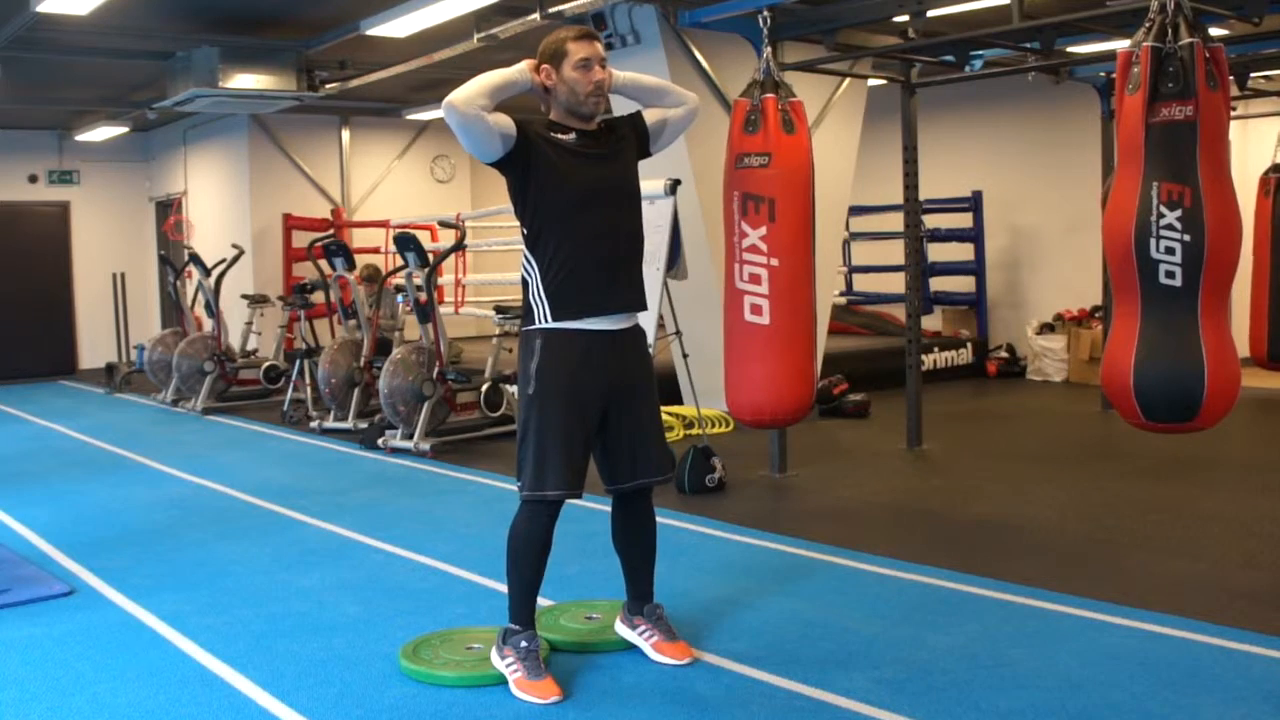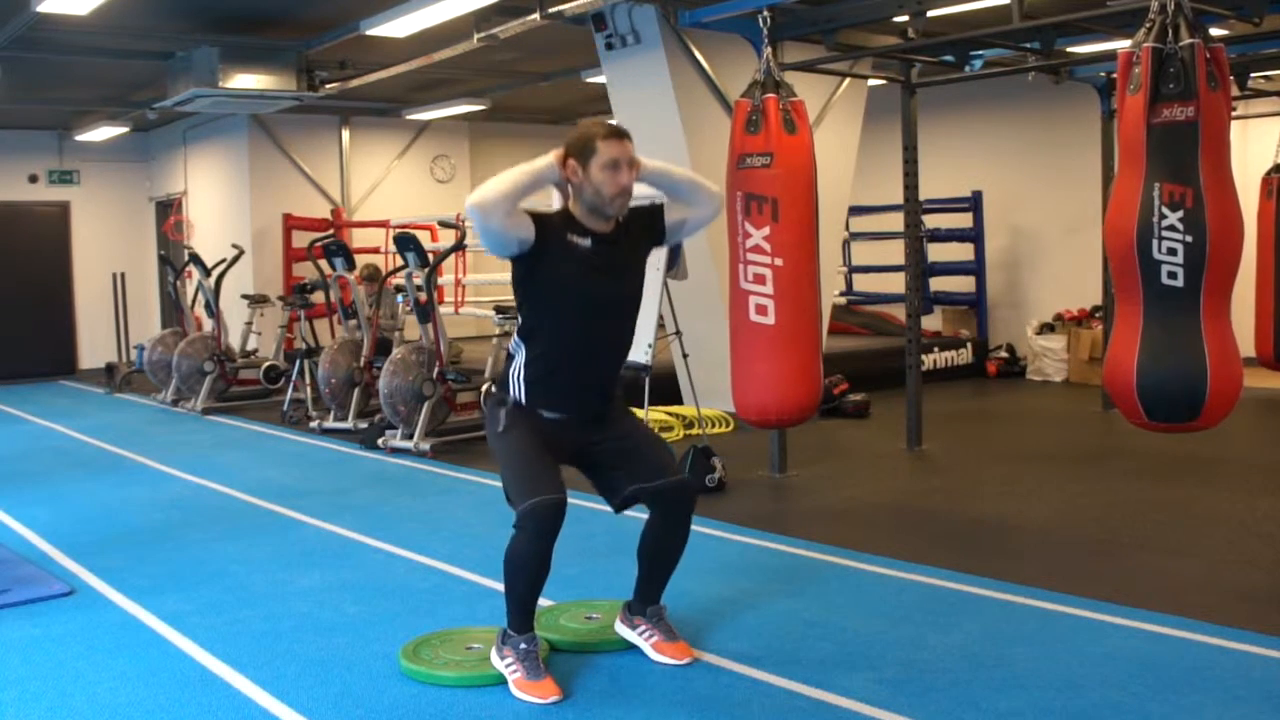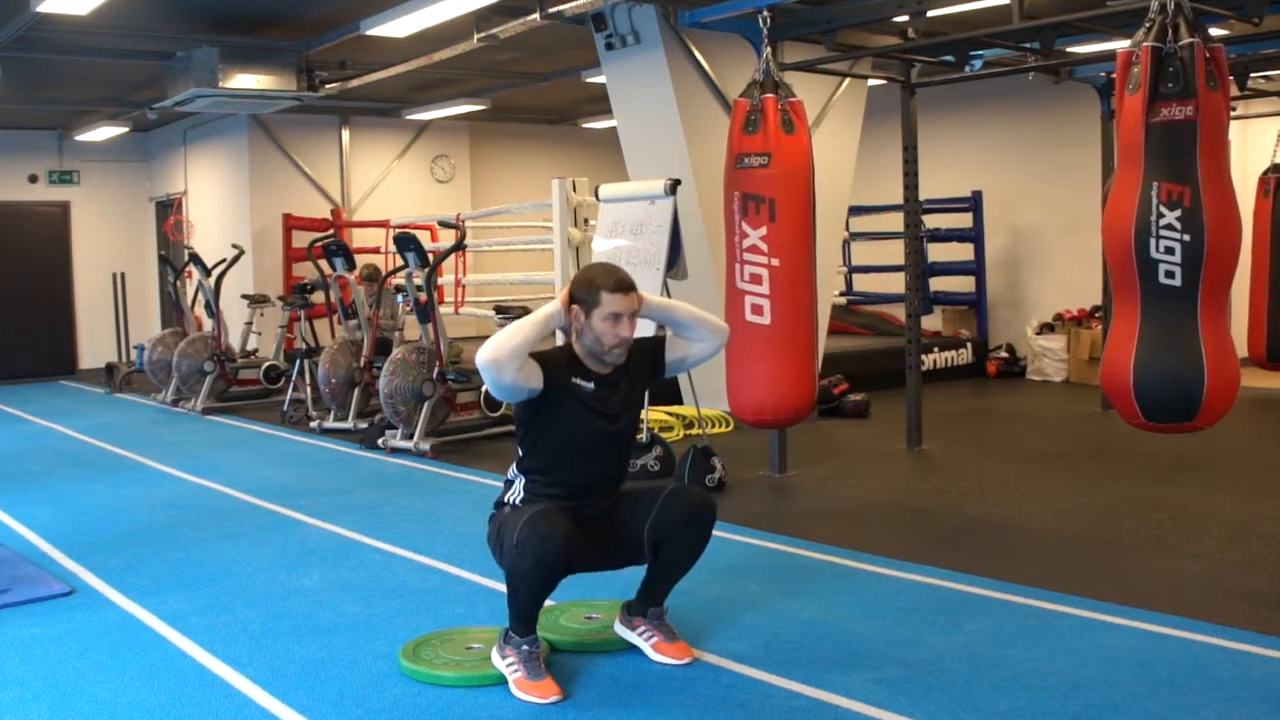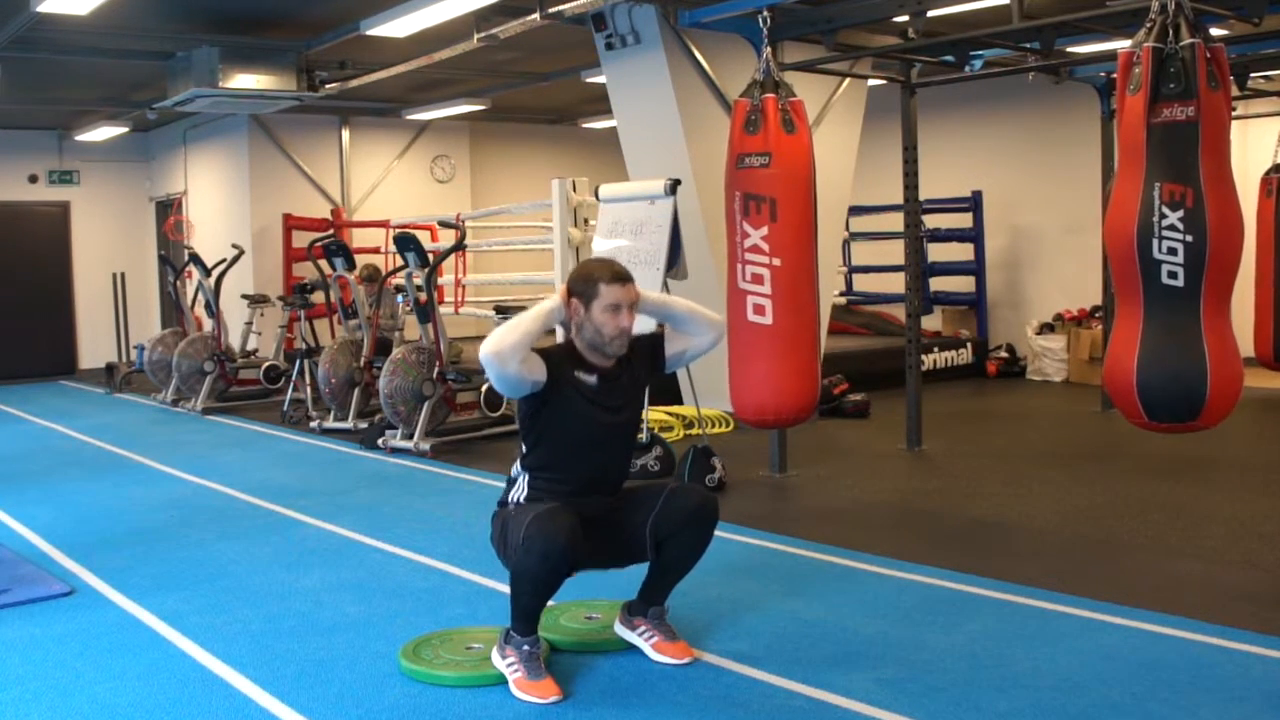
dt=1s
person 1, frame 1
left shoulder: (622, 136)
right shoulder: (526, 143)
left elbow: (687, 102)
right elbow: (459, 108)
left wrist: (618, 80)
right wrist: (520, 74)
left hip: (625, 338)
right hip: (559, 342)
left knee: (636, 483)
right knee: (544, 493)
left ankle: (640, 611)
right ankle: (517, 639)
person 1, frame 2
left shoulder: (638, 228)
right shoulder: (542, 235)
left elbow: (710, 200)
right elbow: (482, 208)
left wrist: (645, 167)
right wrist: (546, 167)
left hip: (600, 410)
right hip: (528, 411)
left knee: (674, 492)
right knee: (542, 511)
left ankle: (642, 613)
right ankle: (515, 641)
person 1, frame 3
left shoulder: (639, 361)
right shoulder: (547, 373)
left elbow: (714, 335)
right elbow: (491, 362)
left wrist: (646, 304)
right wrist: (552, 312)
left hip: (605, 516)
right hip: (529, 518)
left knee: (693, 509)
right knee: (546, 537)
left ankle: (642, 615)
right ankle: (517, 643)
person 1, frame 4
left shoulder: (639, 357)
right shoulder: (548, 369)
left elbow: (711, 329)
right elbow: (495, 355)
left wrist: (644, 300)
right wrist: (551, 308)
left hip: (607, 515)
right hip: (533, 517)
left knee: (696, 507)
right knee: (553, 534)
left ankle: (643, 615)
right ankle: (518, 643)
